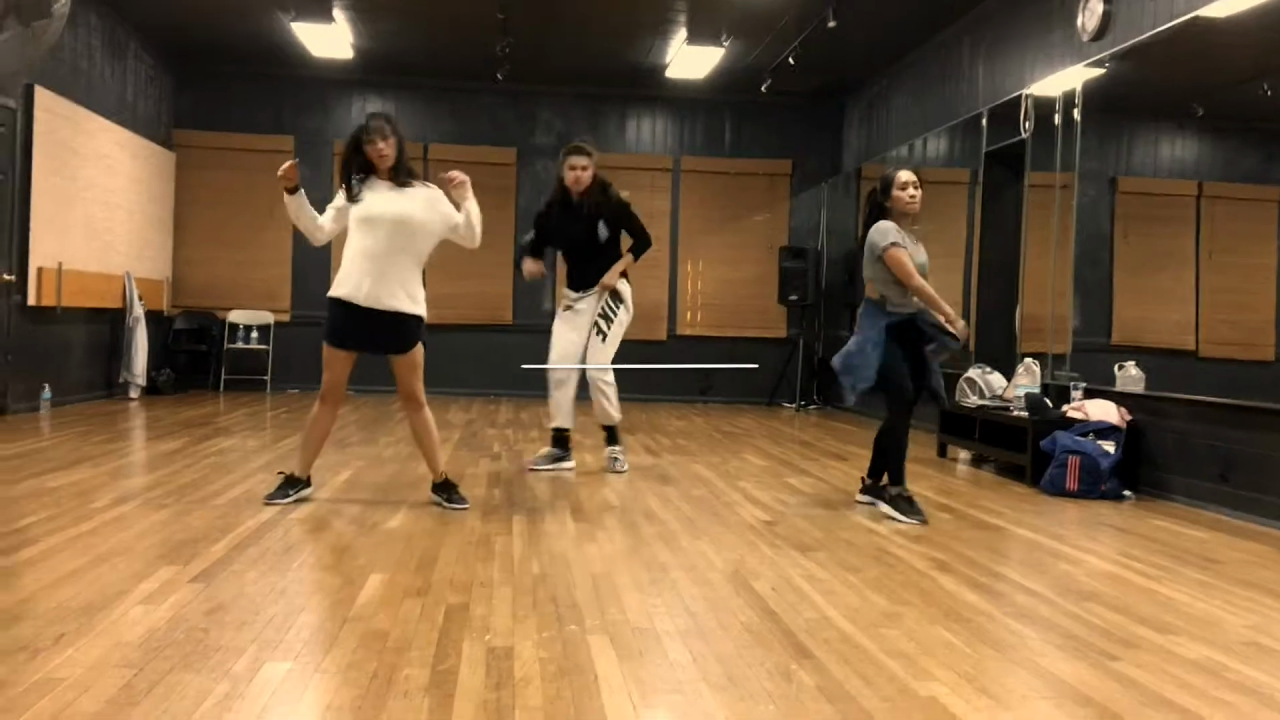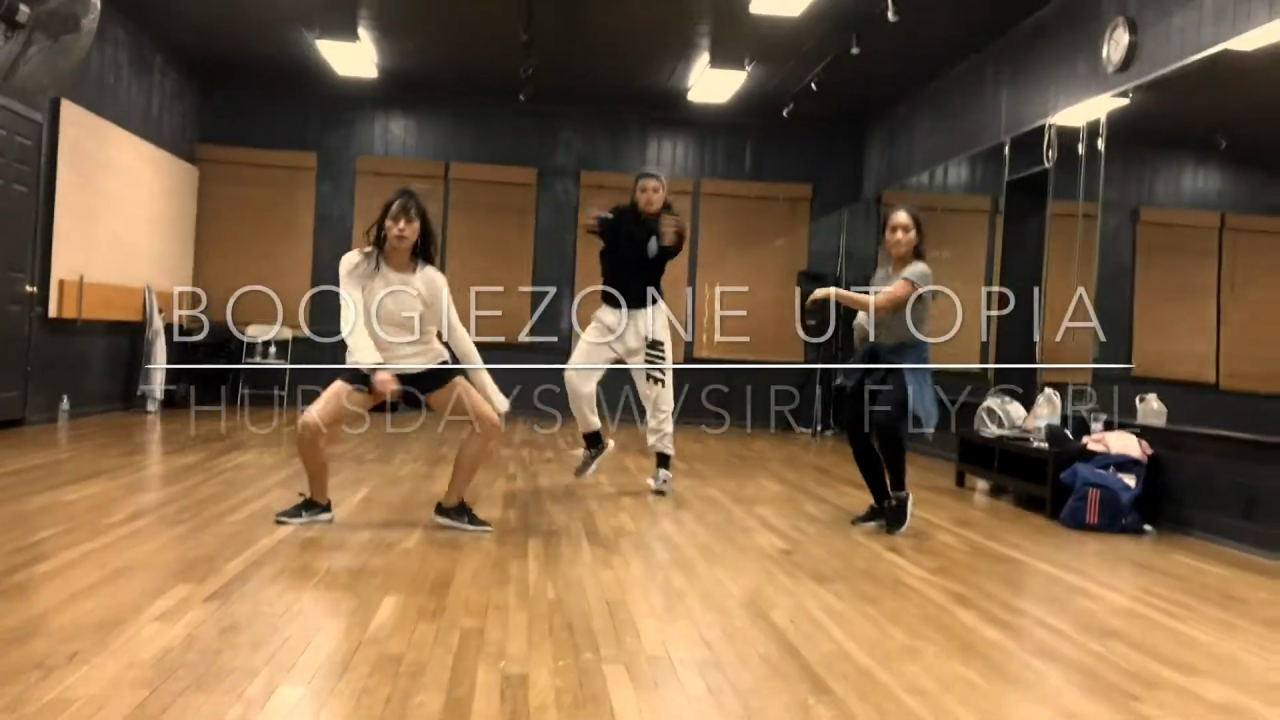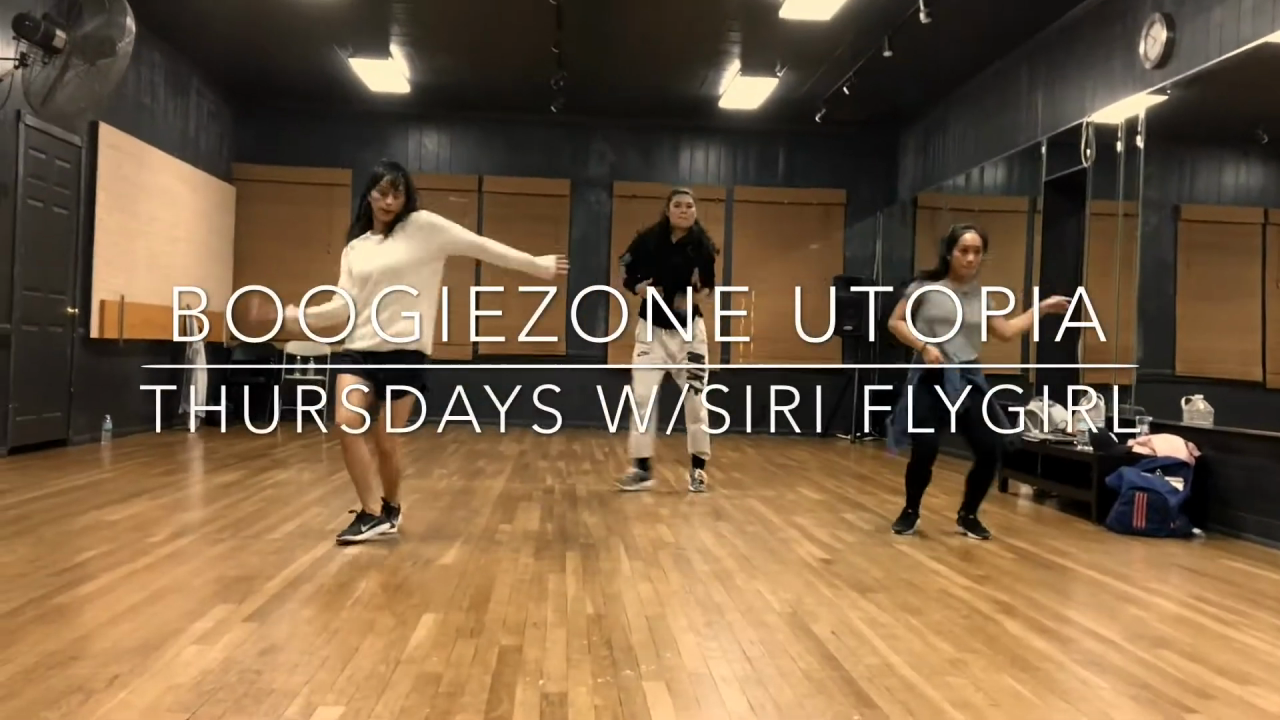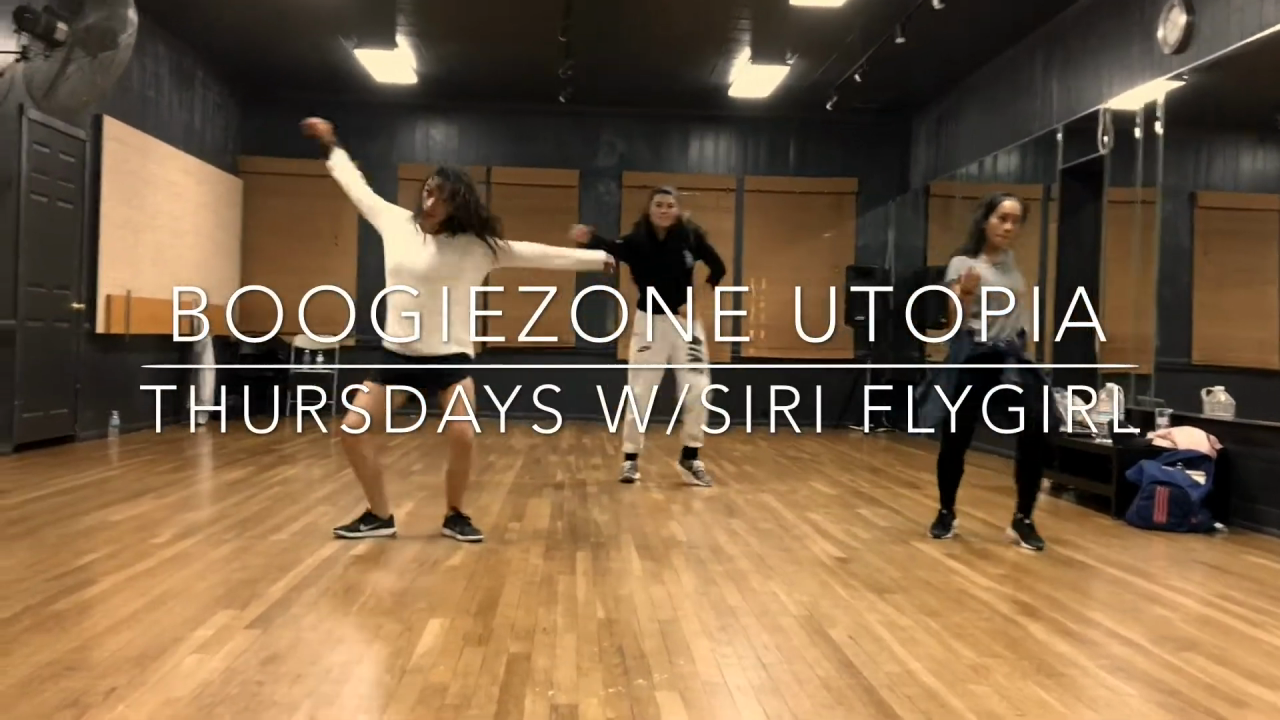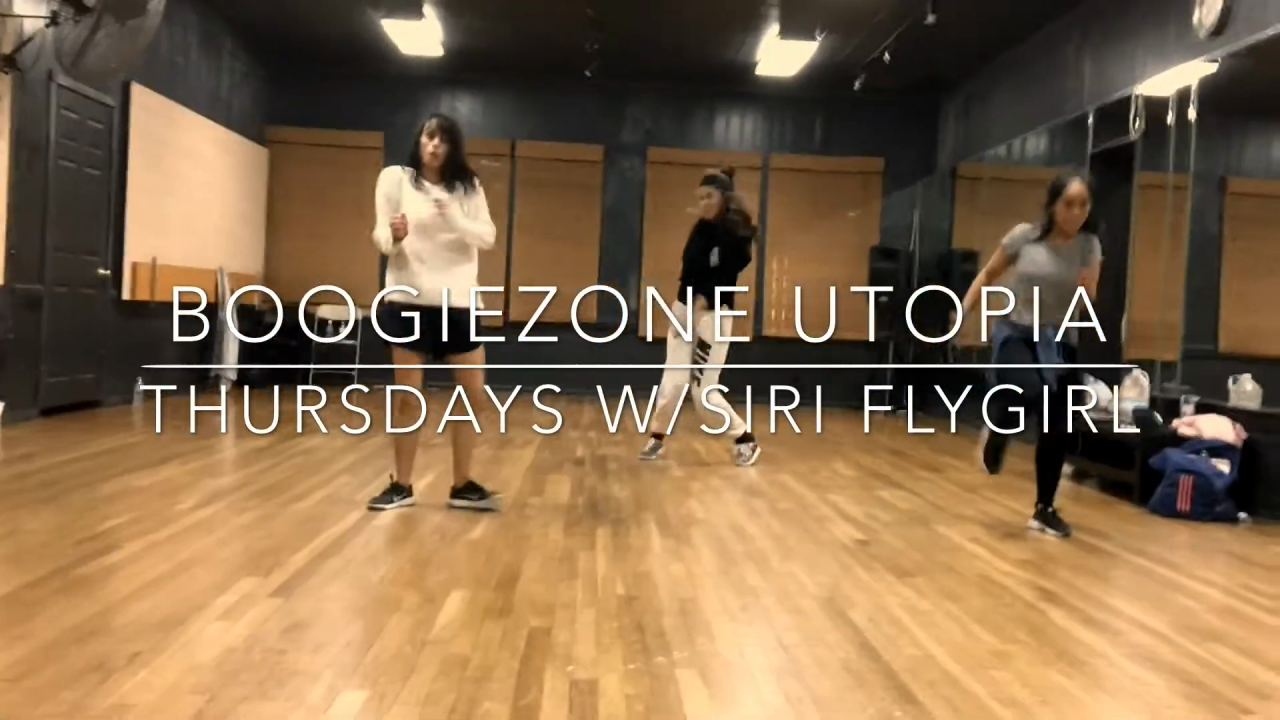
dt=1s
person 1, frame 1
left shoulder: (425, 195)
right shoulder: (355, 189)
left elbow: (471, 239)
right elbow: (319, 233)
left wrist: (467, 199)
right wrist: (293, 191)
left hip: (401, 308)
right hip: (348, 303)
left knee: (414, 398)
right knee: (329, 394)
left ankle: (441, 482)
right ankle: (299, 478)
person 1, frame 2
left shoulder: (431, 279)
right shoulder: (356, 264)
left elbow: (458, 336)
right elbow: (354, 322)
left wrist: (493, 394)
right wrist: (375, 370)
left hip: (426, 365)
right hip: (373, 366)
left knee: (489, 419)
right knee: (310, 425)
left ankle: (452, 505)
right ankle: (319, 502)
person 1, frame 3
left shoulder: (422, 225)
right shoulder: (354, 249)
left elbow: (475, 245)
right elbow: (345, 306)
left wrist: (535, 265)
right wrist: (290, 316)
left hip: (406, 350)
right hip: (359, 347)
left knee: (385, 441)
right knee: (348, 423)
left ankle: (390, 507)
right ankle: (372, 513)
person 1, frame 4
left shoulder: (474, 246)
right shoulder: (397, 223)
left elbow: (535, 253)
right elbow: (359, 189)
left wrist: (595, 258)
right wrist: (333, 146)
left hip: (448, 356)
right hip: (397, 354)
left knee: (462, 439)
right knee: (353, 428)
left ankle: (454, 515)
right ankle: (379, 515)
person 1, frame 5
left shoulder: (469, 189)
right shoulder: (395, 179)
left elbow: (485, 238)
right elbow: (382, 240)
left wrist: (452, 218)
right wrist: (395, 235)
left hip: (459, 303)
right hip: (407, 301)
left knee: (473, 395)
right knee: (406, 398)
left ankle: (462, 485)
right ankle: (401, 485)
person 2, frame 1
left shoulder: (913, 240)
right shoulder: (883, 230)
left elbow: (914, 286)
right elbow: (913, 283)
left wrist: (943, 322)
right wrist: (951, 316)
left hip: (908, 327)
right hip: (882, 325)
left knee: (902, 408)
right knee: (901, 401)
left ankle: (872, 484)
right ankle: (896, 491)
person 2, frame 2
left shoulder: (919, 272)
right shoulder: (883, 271)
left elbow: (879, 306)
left wrist: (834, 293)
right wrist: (860, 324)
left hip: (904, 362)
right hip: (873, 359)
left knee: (887, 425)
right knee: (855, 429)
left ankle: (899, 496)
right ankle: (882, 503)
person 2, frame 3
left shoulder: (981, 294)
right shoulder: (924, 287)
left elbow: (1006, 332)
right elbow: (896, 322)
left wrist: (1042, 308)
right wrist: (923, 347)
left hip: (969, 380)
right hip: (930, 379)
left knee: (990, 452)
right knee: (924, 451)
left ankle: (968, 515)
right ankle: (911, 510)
person 2, frame 4
left shoulder: (1009, 259)
right shoulder: (962, 263)
right elbow: (958, 315)
right wrist: (966, 292)
left hip: (1012, 360)
right hip: (974, 359)
left knee: (1036, 437)
right knee: (954, 441)
left ankle: (1023, 519)
right ankle: (946, 512)
person 2, frame 5
left shoulder: (1089, 247)
right shoulder: (1024, 236)
left elbow: (1088, 300)
right elbow: (988, 274)
left wrist: (1088, 288)
right wrist: (964, 310)
left hip: (1060, 342)
right hip: (1017, 335)
left knee: (1057, 429)
right knee: (1025, 396)
left ankle: (1044, 509)
right ankle: (993, 433)
person 3, frame 1
left shoulder: (610, 203)
right shoulder: (554, 209)
left elbow: (643, 239)
right elbow: (536, 244)
left wrist: (617, 271)
right wrist: (530, 261)
left hip: (611, 293)
right hip: (575, 296)
left knee: (597, 369)
right knee: (560, 368)
left ankle: (614, 443)
right ankle: (560, 447)
person 3, frame 2
left shoulder: (671, 229)
right shoulder: (619, 220)
left elbow: (665, 253)
right elbow: (601, 226)
left wrist: (667, 239)
right wrist: (593, 222)
left hip: (648, 315)
right hip: (609, 313)
left knee: (658, 393)
right knee: (575, 375)
left ankle: (662, 468)
right ankle: (594, 442)
person 3, frame 3
left shoulder: (701, 248)
right shoulder: (648, 240)
left elbow: (709, 287)
right elbow: (626, 269)
left wrist: (699, 296)
right wrist: (641, 288)
left hip: (687, 330)
right hip: (651, 329)
left knee: (696, 401)
right knee: (642, 396)
left ankle: (697, 468)
right ankle: (641, 467)
person 3, frame 4
left shoulder: (689, 237)
right shoulder: (637, 242)
left elbow: (718, 269)
right elbow: (609, 248)
right wrist: (588, 240)
left hip: (684, 323)
right hip: (648, 322)
left knee: (697, 392)
right knee: (640, 394)
left ankle: (691, 457)
right ankle: (631, 460)
person 3, frame 5
left shoulder: (736, 236)
right shoulder: (701, 230)
left elbow: (725, 283)
left wrist: (701, 306)
left hip: (712, 316)
right hip: (683, 312)
left knee: (702, 391)
right knee: (673, 384)
left ankle: (744, 439)
right ankle: (657, 437)
